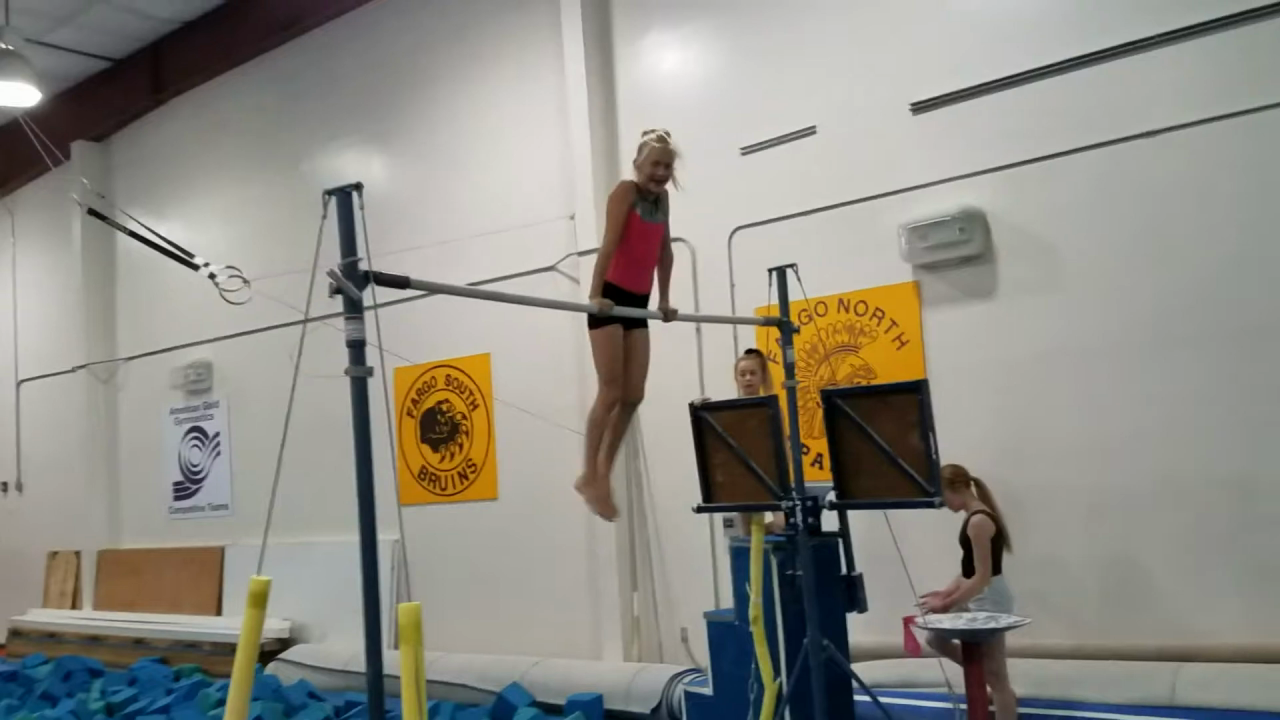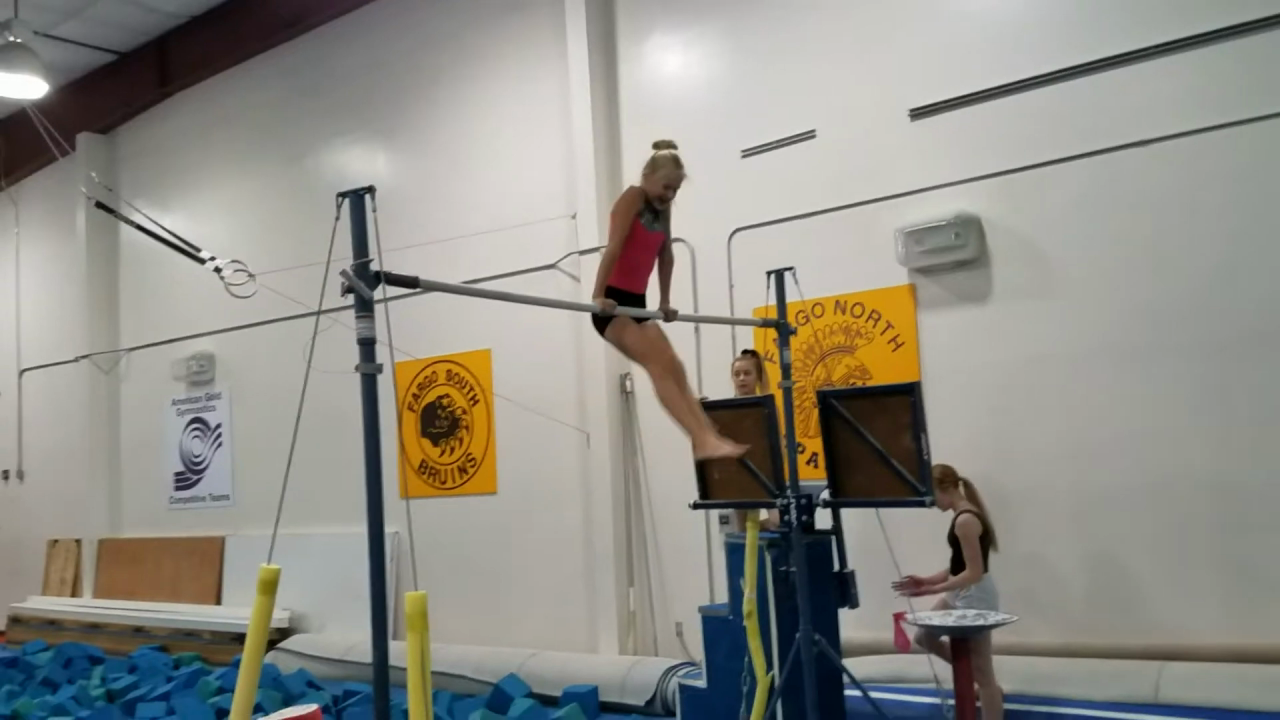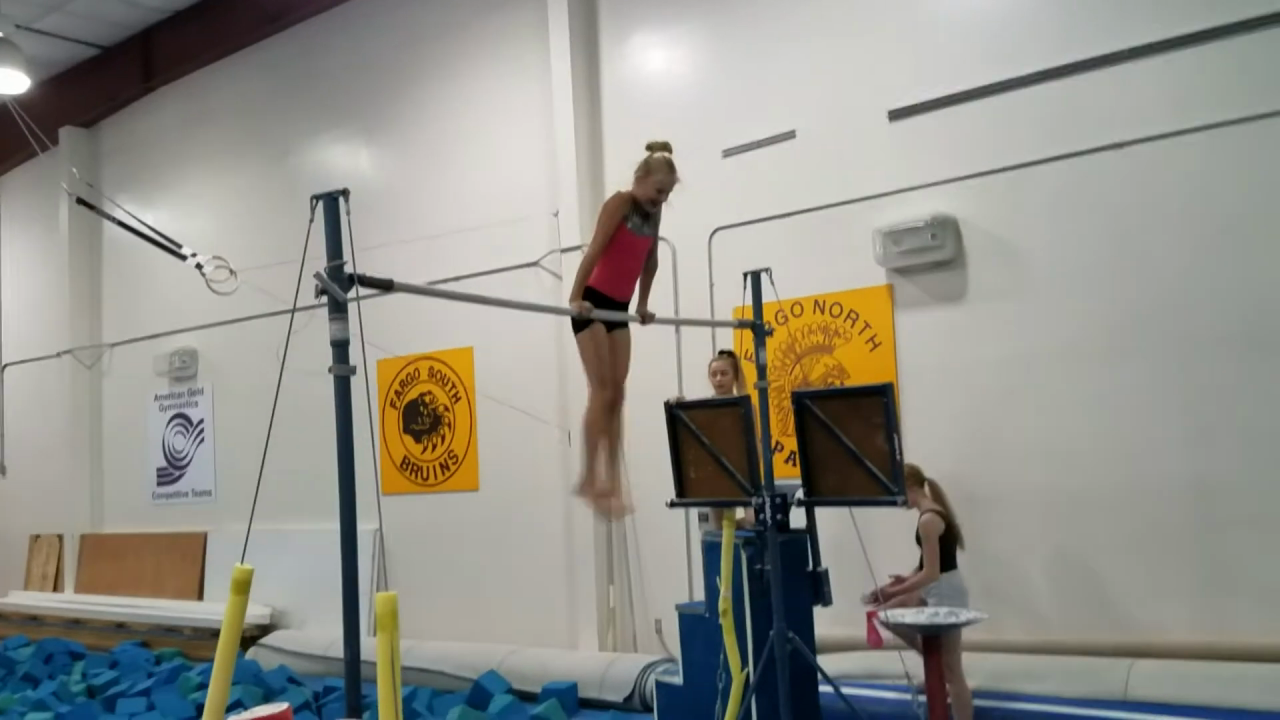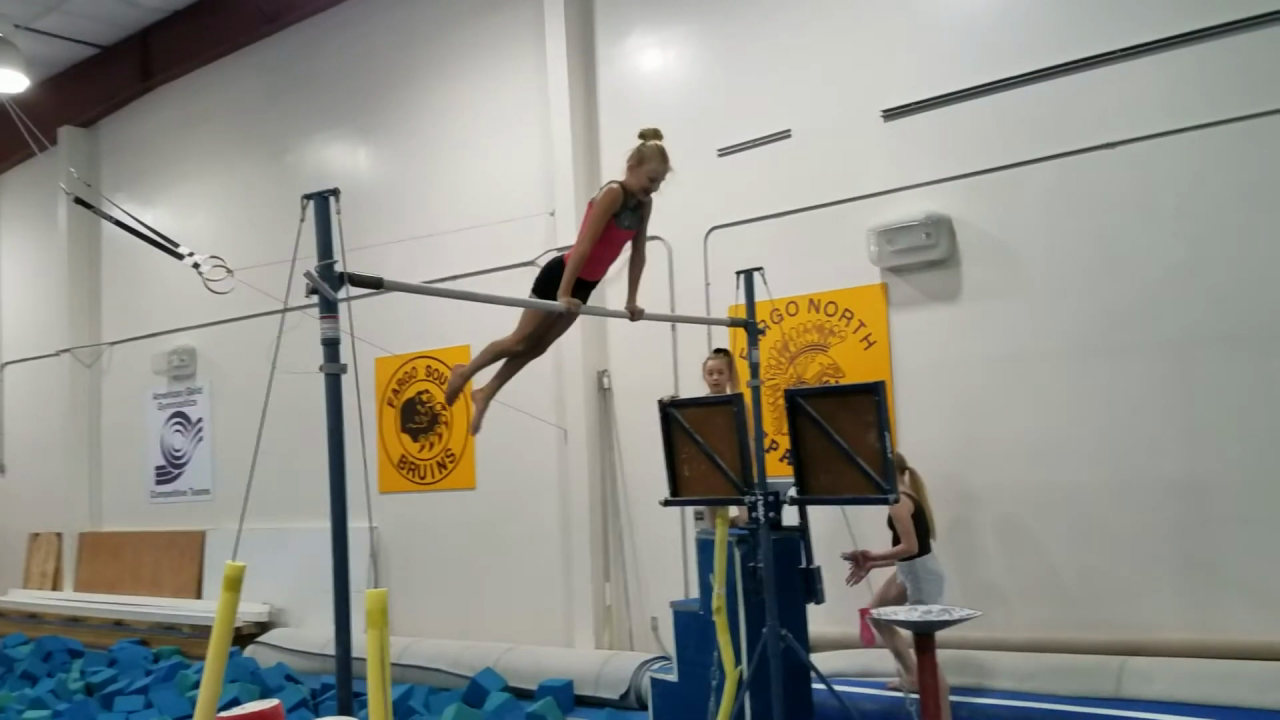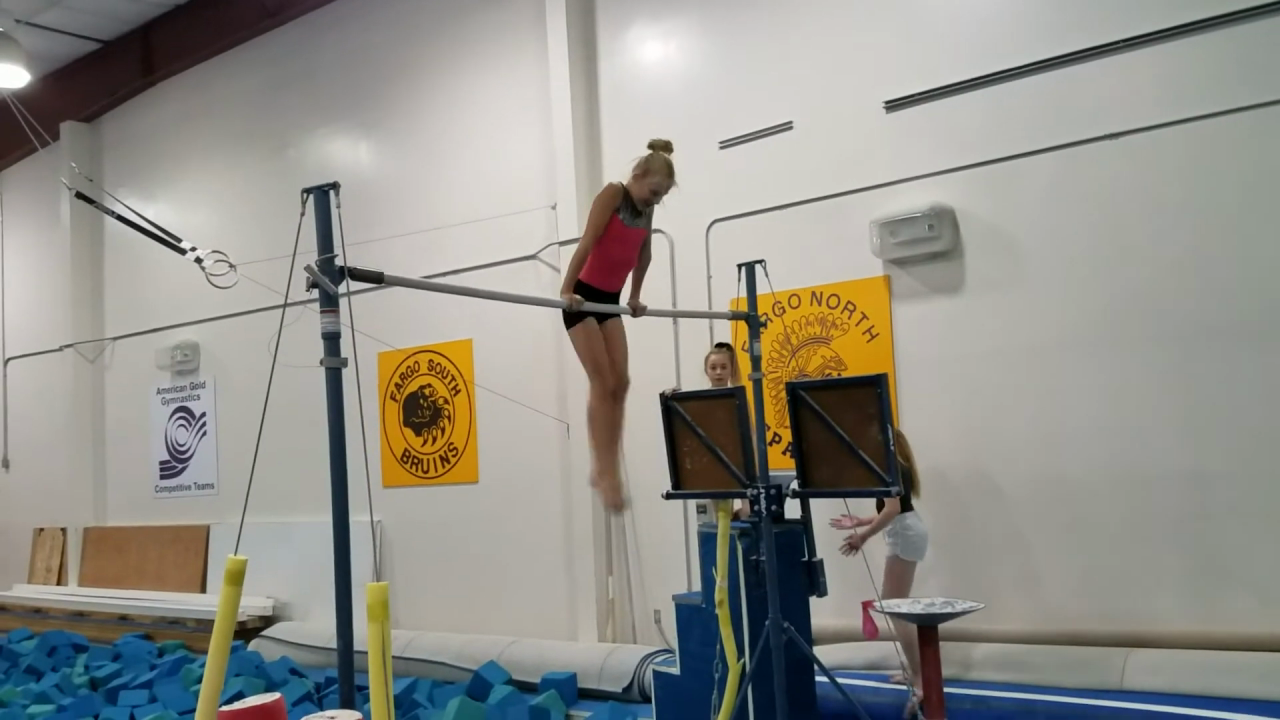
dt=0.4s
person 1, frame 1
left shoulder: (662, 198)
right shoulder: (625, 191)
left elbow: (664, 252)
right elbow: (609, 245)
left wrist: (664, 301)
right wrist: (595, 295)
left hip: (638, 303)
right hip: (612, 300)
left knee: (632, 396)
right knee: (611, 393)
left ankle: (602, 475)
right ankle: (590, 478)
person 1, frame 2
left shoulder: (662, 207)
right shoulder: (632, 198)
left elbow: (666, 256)
right elbow: (613, 248)
left wrist: (664, 303)
right wrist: (598, 297)
left hip: (637, 304)
right hip: (611, 303)
left knee: (673, 368)
right knee: (660, 366)
left ankle: (710, 438)
right ankle: (704, 439)
person 1, frame 3
left shoulder: (652, 210)
right shoulder: (620, 203)
right elbow: (595, 252)
left wrist: (641, 303)
right wrist: (575, 298)
left hip: (618, 308)
right hip: (595, 304)
left knee: (616, 390)
right knee: (602, 390)
left ankle: (611, 480)
right ankle: (592, 480)
person 1, frame 4
left shoulder: (644, 203)
right shoulder: (611, 195)
left elbow: (638, 252)
right elbow: (585, 244)
left wrist: (631, 300)
right wrist: (565, 294)
left hip: (584, 285)
right hip: (562, 277)
left knee: (537, 345)
right knee: (521, 341)
left ankle: (486, 393)
right ankle: (467, 372)
person 1, frame 5
left shoulder: (647, 207)
right shoulder: (613, 195)
right elbow: (586, 243)
left wrist: (634, 296)
right wrist: (566, 289)
left hip: (610, 302)
right hip: (584, 298)
left knee: (619, 385)
right knee: (604, 385)
left ankle: (611, 469)
right ankle: (604, 471)
person 2, frame 1
left shoulder: (979, 521)
right shoulder: (974, 517)
left elbow: (983, 577)
left wrist: (947, 604)
right wrist: (945, 594)
left hip: (988, 599)
right hip: (974, 596)
left knee: (996, 676)
right knee: (937, 639)
right ankle: (993, 686)
person 2, frame 2
left shoulder: (965, 520)
right shoulder: (963, 516)
left elbow: (975, 573)
left wrist: (931, 590)
right wrist: (927, 581)
left hip: (975, 596)
right hip: (960, 594)
left knee: (982, 672)
right knee: (924, 638)
right ankle: (983, 684)
person 2, frame 3
left shoulder: (928, 519)
right shoulder: (932, 512)
left elbow: (931, 572)
left wrist: (891, 592)
right wrist: (906, 580)
left hip: (945, 592)
right hip: (933, 589)
left knee: (951, 670)
person 2, frame 4
left shoulder: (898, 501)
right shoulder: (908, 498)
left elbow: (910, 547)
left wrist: (871, 556)
right wrist: (873, 559)
left hip: (922, 575)
right hip: (908, 572)
right knee: (875, 612)
right ankle: (911, 675)
person 2, frame 5
right shoulder: (896, 463)
left elbow: (891, 510)
left wrist: (862, 536)
right wrist: (859, 523)
left hip: (904, 534)
right hip: (907, 532)
left ankle: (921, 679)
right ankle: (917, 673)
